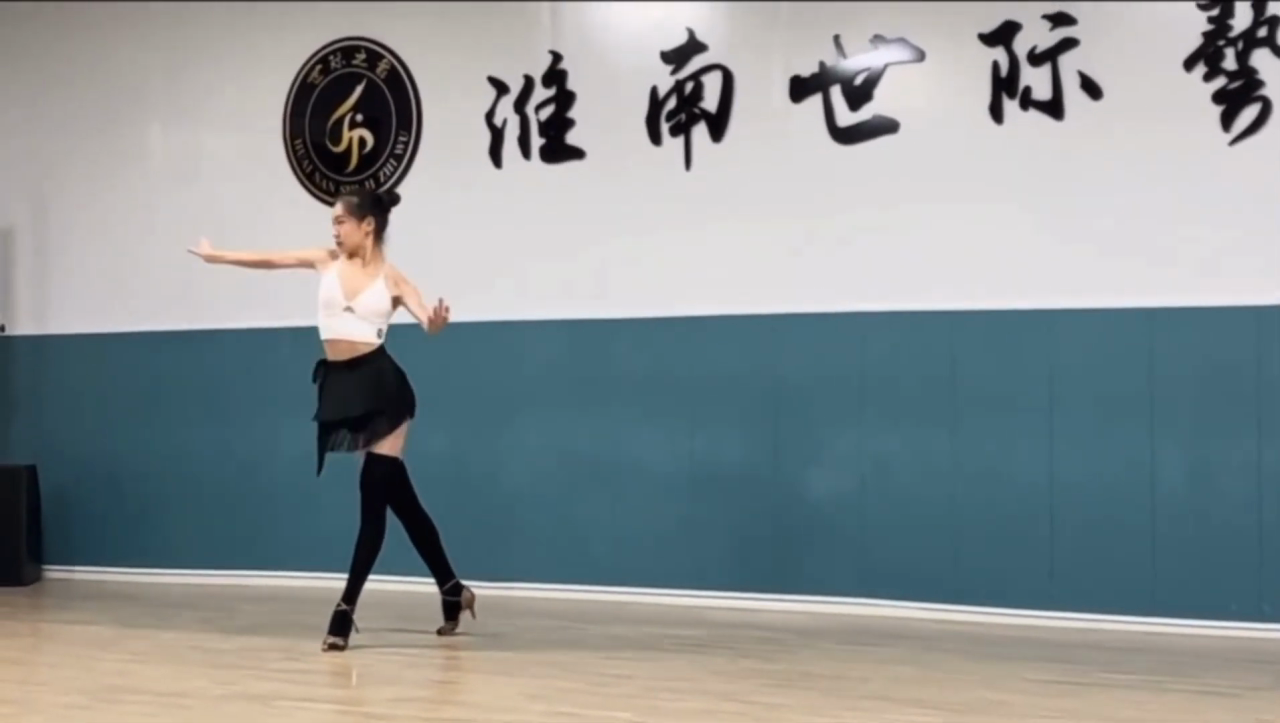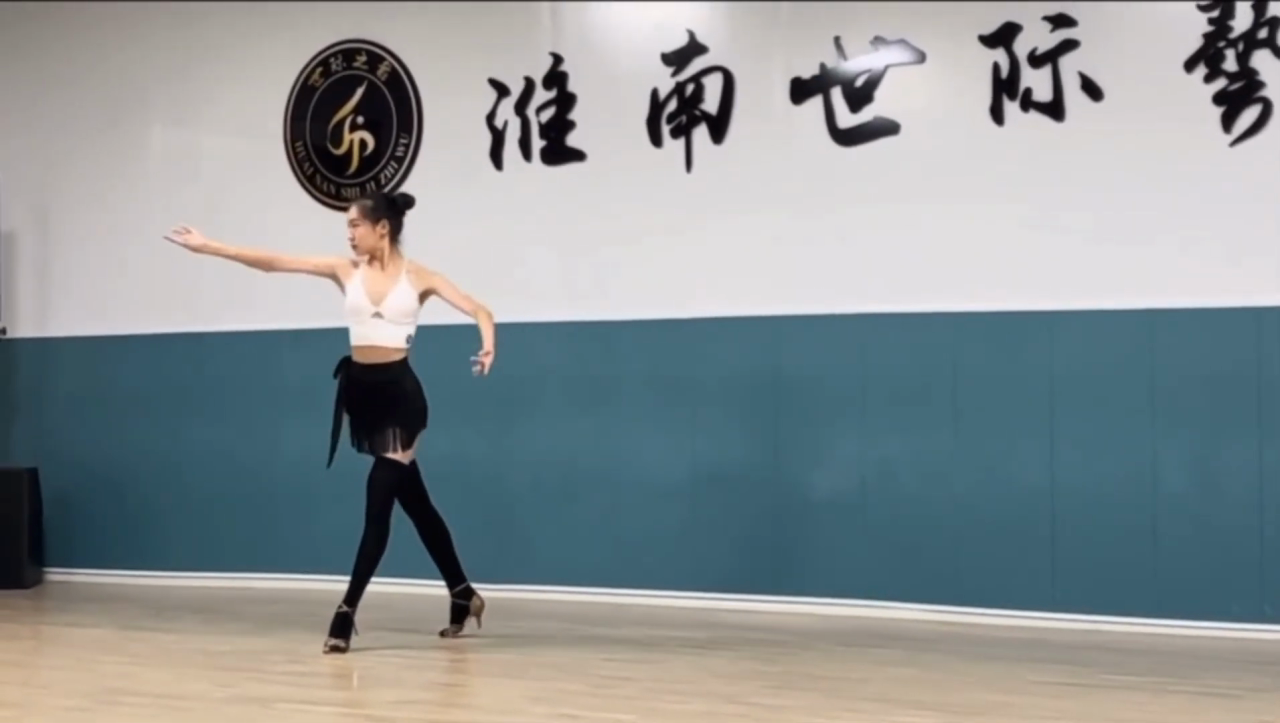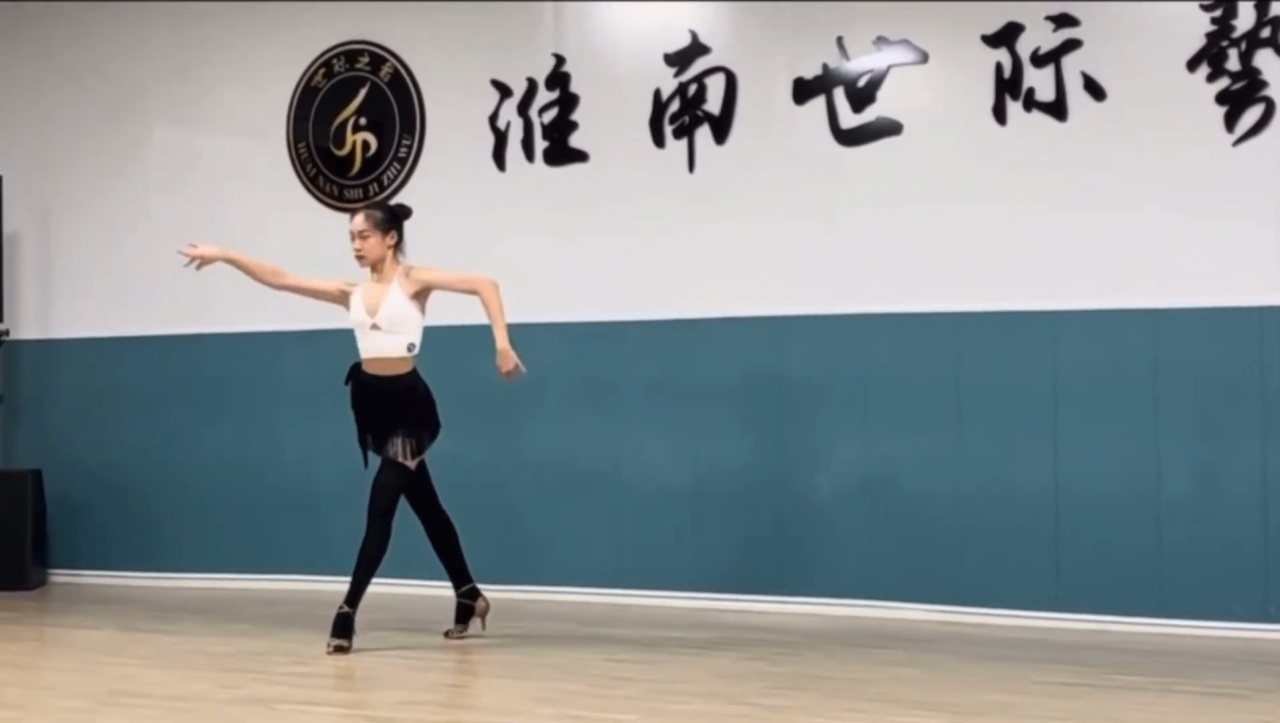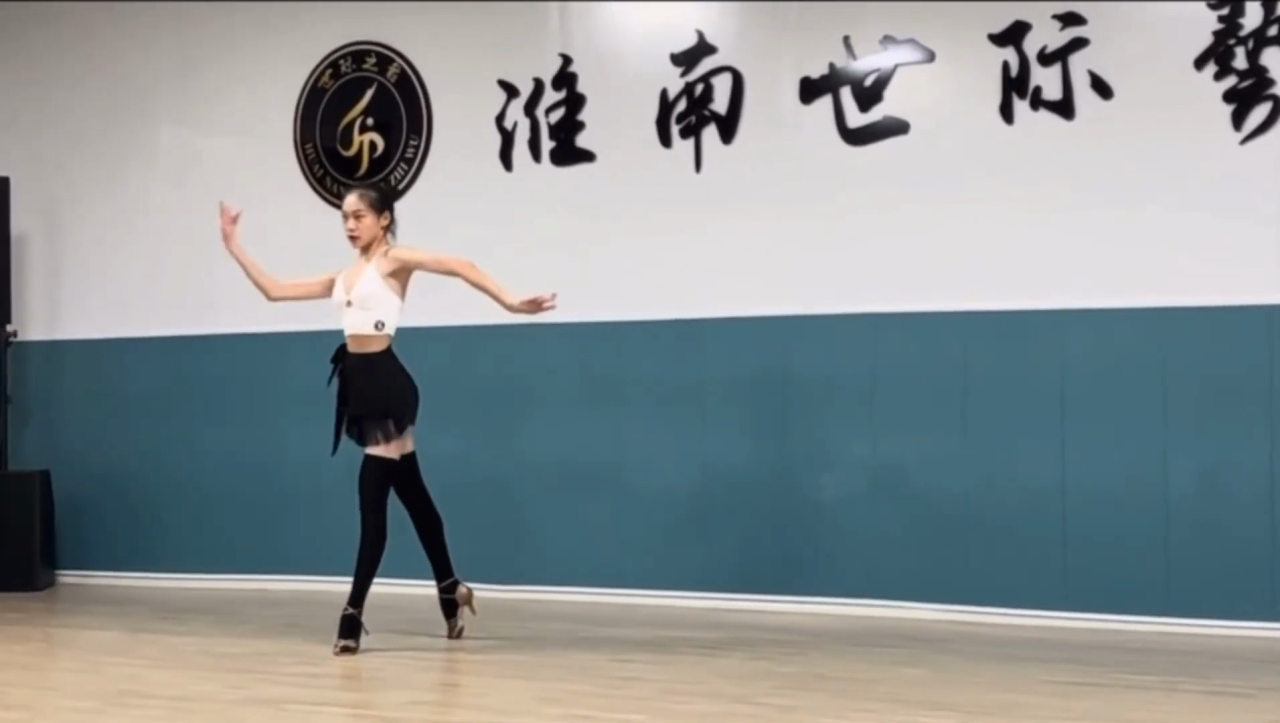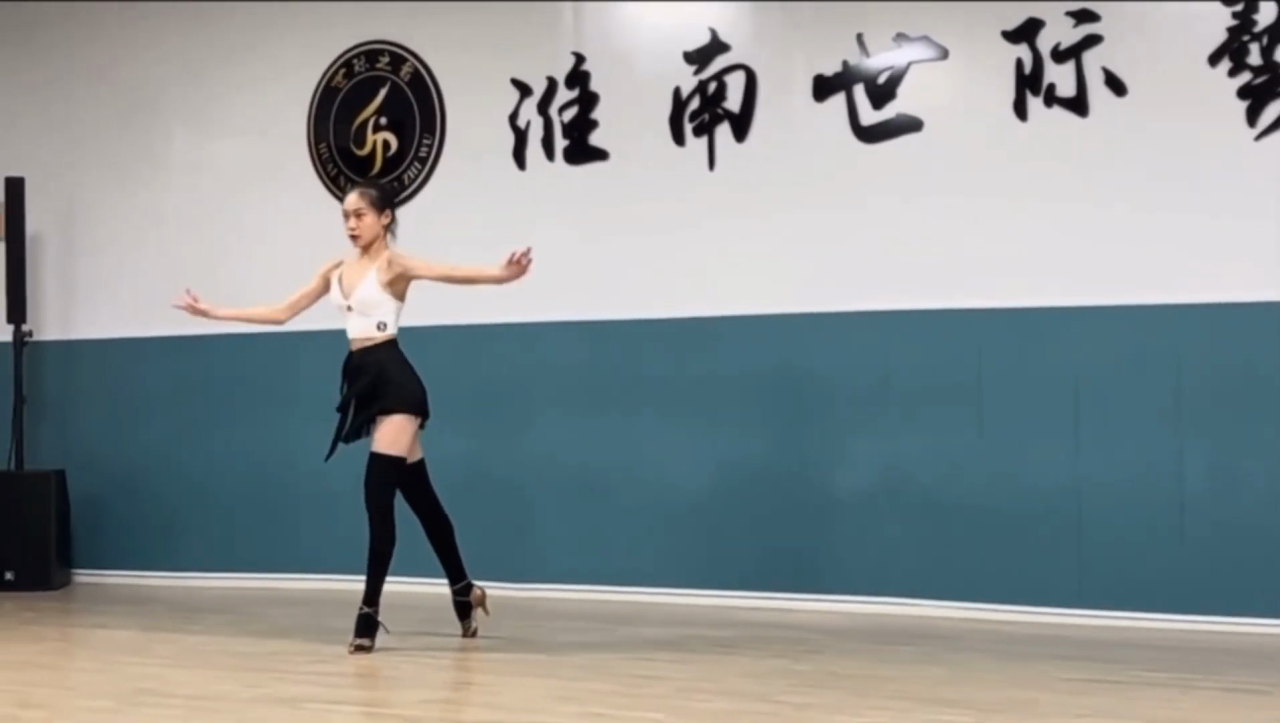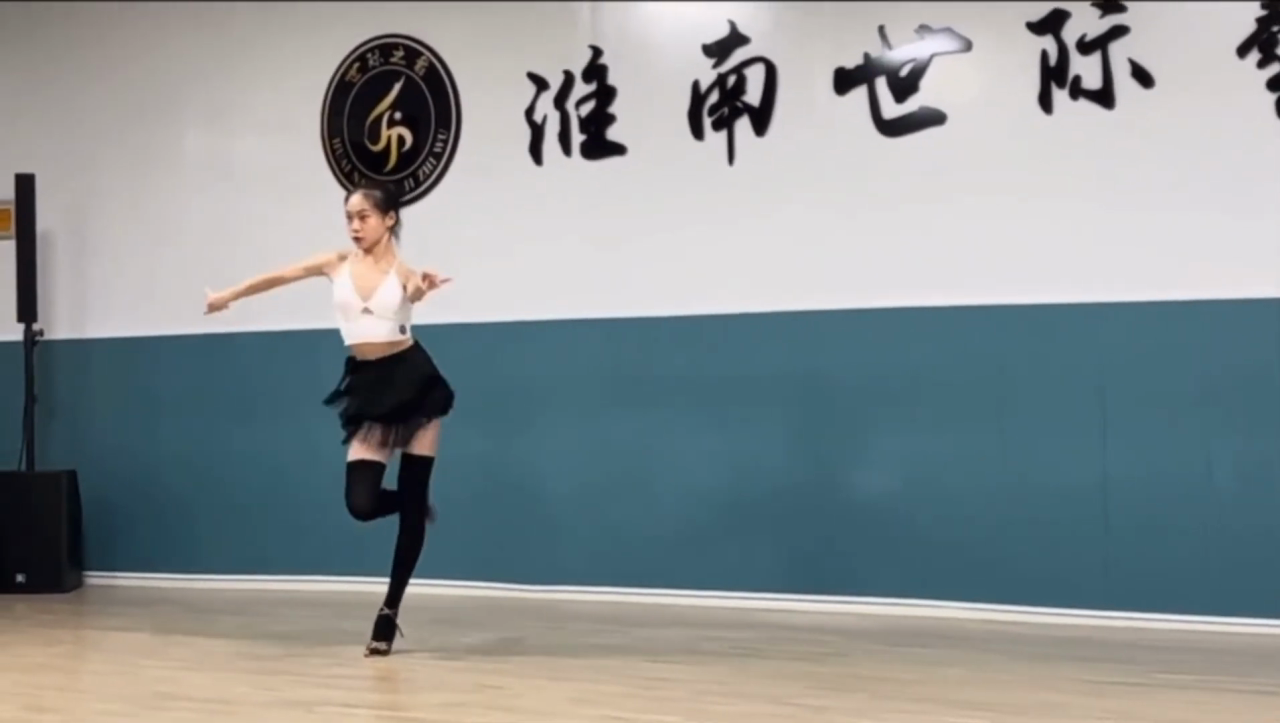
dt=0.3s
person 1, frame 1
left shoulder: (392, 279)
right shoulder: (327, 260)
left elbow: (429, 320)
right elbow: (270, 259)
left wrist: (435, 318)
right wrist: (216, 255)
left hip: (381, 383)
right hip: (341, 383)
left knee: (375, 497)
right knee: (398, 495)
left ankle: (347, 609)
right ankle: (453, 589)
person 1, frame 2
left shoulder: (417, 276)
right shoulder: (346, 270)
left elbow: (479, 310)
right elbow: (274, 263)
left wrist: (487, 344)
right wrist: (208, 245)
left hip: (399, 390)
right hip: (361, 387)
left knee: (379, 501)
right knee: (414, 501)
left ankle: (347, 611)
right ankle: (463, 594)
person 1, frame 3
left shoulder: (413, 279)
right shoulder: (351, 291)
left elbow: (485, 286)
right elbow: (276, 280)
left wrist: (502, 346)
right wrist: (227, 256)
left hip: (406, 400)
right hip: (371, 397)
left knee: (380, 505)
right knee: (424, 503)
left ankle: (347, 613)
right ankle: (469, 595)
person 1, frame 4
left shoulder: (395, 260)
right shoulder: (343, 275)
left elbow: (459, 265)
right elbow: (273, 290)
left wrist: (510, 303)
right wrist: (234, 246)
left hip: (385, 381)
right hip: (357, 383)
left knee: (372, 498)
right knee: (412, 492)
left ankle: (353, 613)
right ankle: (450, 588)
person 1, frame 5
left shoulder: (394, 265)
right shoulder: (340, 268)
left elbow: (444, 273)
right elbow: (281, 312)
left wrist: (499, 275)
right wrist: (213, 312)
left hip: (394, 383)
right hip: (365, 384)
left knee: (378, 496)
right knee: (420, 496)
left ankle: (369, 612)
right ankle: (464, 590)
person 1, frame 6
left shoulder: (402, 271)
right shoulder: (337, 263)
left elbow: (413, 291)
right elbow: (277, 276)
left wrist: (424, 287)
right wrist: (224, 297)
left hip: (414, 381)
right hip: (367, 388)
left knee: (412, 499)
right knee: (361, 503)
left ankle: (389, 612)
right ankle: (415, 508)
